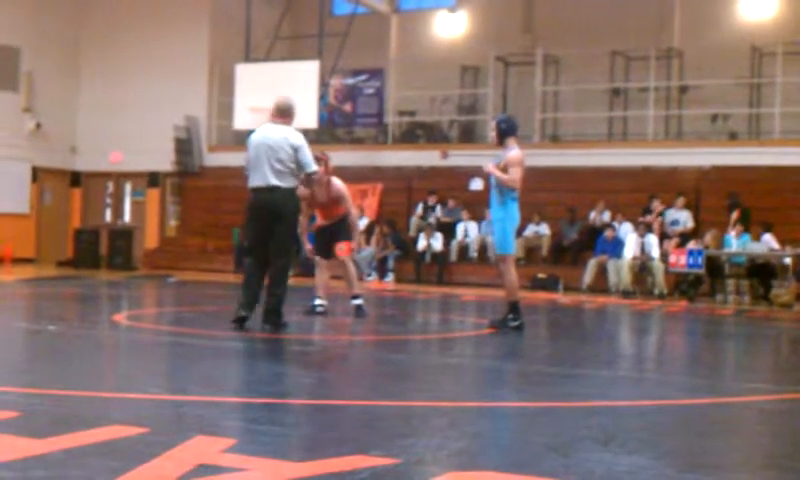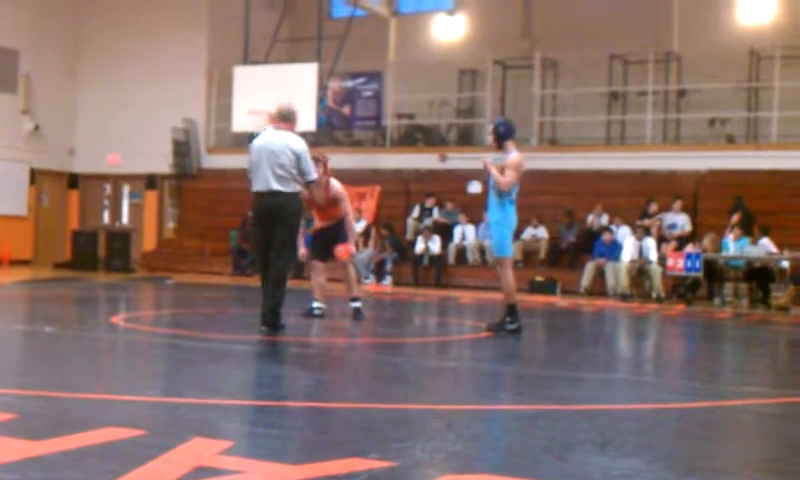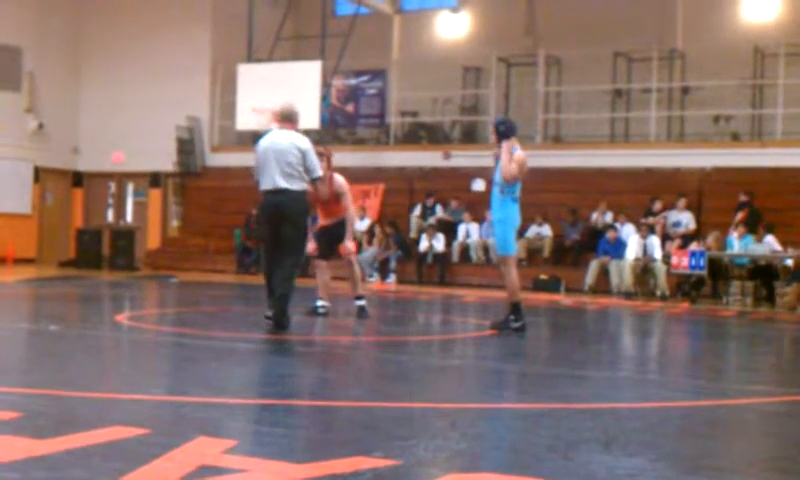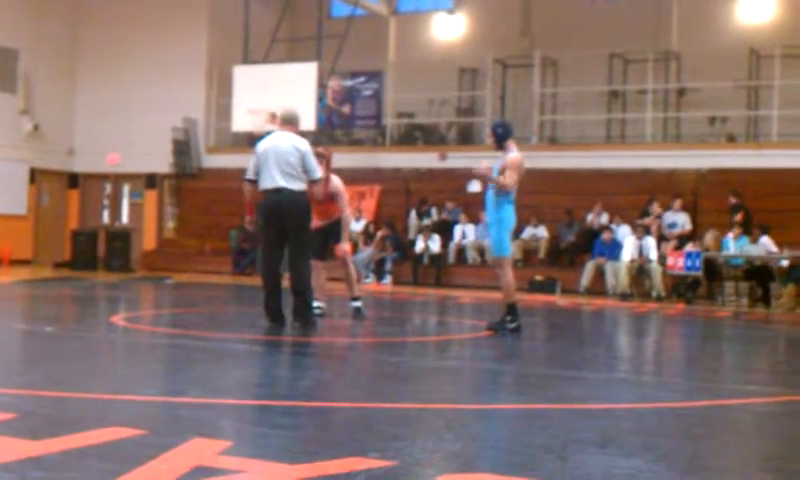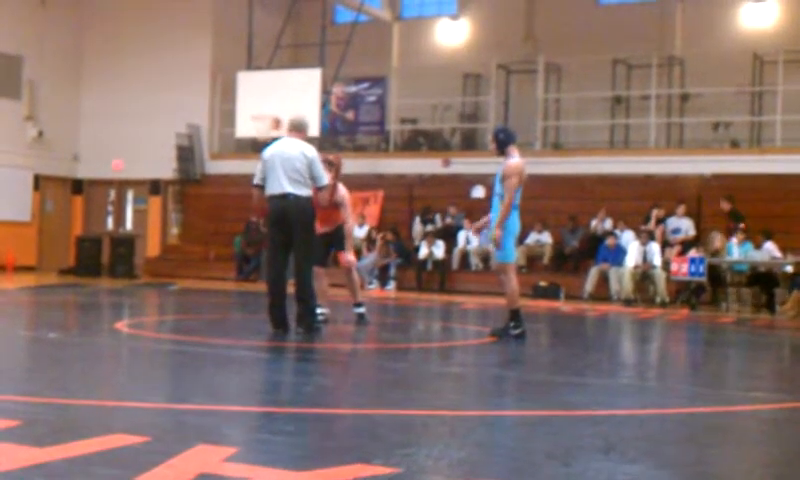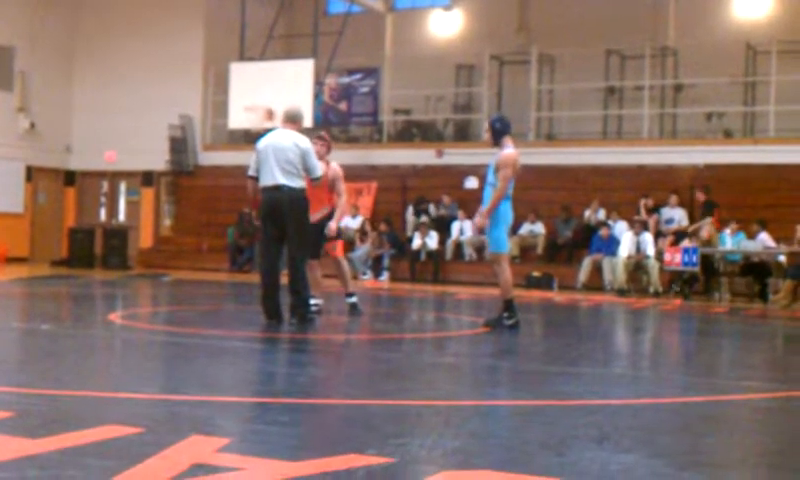
dt=0.4s
person 1, frame 1
left shoulder: (254, 136)
right shoulder: (294, 137)
left elbow: (249, 170)
right elbow: (312, 173)
right wrist: (298, 179)
left hip: (257, 197)
right hip: (284, 198)
left knee: (254, 255)
right knee: (281, 258)
left ankle: (245, 306)
right ankle: (272, 316)
person 1, frame 2
left shoulder: (257, 141)
right shoulder: (296, 143)
left elbow: (251, 173)
right elbow: (310, 179)
right wrist: (300, 186)
left hip: (262, 200)
right hip: (287, 202)
left knee: (264, 259)
right knee: (281, 260)
left ankle: (267, 315)
right ankle: (270, 318)
person 1, frame 3
left shoulder: (262, 142)
right shoulder: (301, 141)
left elbow: (257, 177)
right elbow: (315, 177)
left hip: (269, 200)
right hip: (294, 200)
left knee: (272, 257)
right knee: (291, 257)
left ankle: (277, 309)
right ankle: (277, 308)
person 1, frame 4
left shoulder: (262, 144)
right shoulder: (301, 143)
left elbow: (250, 181)
right elbow: (315, 181)
left wrist: (249, 211)
left hip: (269, 200)
right hip: (295, 200)
left knee: (270, 259)
right knee: (299, 258)
left ankle: (274, 316)
right ankle: (303, 315)
person 1, frame 5
left shoulder: (269, 150)
right shoulder: (308, 150)
left elbow: (257, 187)
right elbow: (323, 187)
left wrist: (258, 215)
left hip: (275, 206)
right hip: (300, 205)
left knee: (276, 264)
right knee: (303, 263)
left ankle: (279, 321)
right ankle: (306, 320)
person 1, frame 6
left shoulder: (263, 142)
right shoulder: (302, 141)
left elbow: (252, 178)
right elbow: (316, 178)
left wrist: (255, 205)
left hip: (268, 197)
right hip: (293, 197)
left knee: (269, 255)
right knee: (296, 254)
left ankle: (272, 312)
right ankle: (299, 310)
person 2, frame 1
left shoulder: (514, 154)
right shoulder: (506, 154)
left elbow: (514, 183)
left wrist: (493, 171)
right wrist: (494, 170)
left hip: (506, 213)
right hip: (500, 212)
left knee: (507, 262)
right knee: (503, 263)
left ankle: (515, 314)
right ankle: (512, 313)
person 2, frame 2
left shoulder: (513, 158)
right shoulder: (506, 157)
left elbow: (505, 186)
left wrist: (491, 168)
right wrist: (492, 169)
left hip: (503, 215)
right hip: (497, 215)
left knee: (504, 265)
right knee: (501, 266)
left ankle: (513, 318)
right ankle: (510, 316)
person 2, frame 3
left shoulder: (517, 155)
right shoulder: (509, 153)
left elbow: (507, 176)
right elbow: (501, 178)
left wrist: (505, 152)
right wrist: (500, 156)
left hip: (506, 214)
right hip: (500, 213)
left knee: (508, 264)
right knee: (505, 264)
left ankle: (516, 316)
right ankle: (513, 314)
person 2, frame 4
left shoulder: (514, 158)
right shoulder: (506, 157)
left elbow: (508, 186)
left wrist: (490, 176)
right wrist: (488, 175)
left hip: (502, 216)
right hip: (496, 215)
left knee: (503, 265)
right knee: (501, 265)
left ankle: (512, 317)
right ankle: (509, 315)
person 2, frame 5
left shoulder: (514, 164)
right shoulder: (509, 163)
left elbow: (510, 199)
left wrist: (498, 227)
right wrist: (487, 220)
left hip: (505, 224)
right hip: (501, 223)
left knee: (507, 271)
right knee: (505, 271)
left ankle: (516, 323)
right ankle: (513, 321)
person 2, frame 6
left shoulder: (508, 155)
right shoulder: (503, 154)
left elbow: (501, 189)
left wrist: (485, 215)
right wrist: (480, 213)
left hip: (497, 214)
right hip: (494, 213)
left knee: (501, 261)
right knee: (498, 262)
left ankle: (510, 314)
right ankle: (506, 312)
person 3, frame 1
left shoulder: (337, 186)
right shoulder: (304, 190)
left elbow: (352, 212)
right elbow: (303, 216)
left wrist: (355, 239)
right wrist: (305, 242)
left hip: (342, 222)
right hip: (323, 224)
left knee: (345, 258)
right knee: (320, 262)
left ankle: (357, 301)
right ankle: (320, 302)
person 3, frame 2
left shoulder: (335, 187)
left elbow: (349, 214)
left wrist: (351, 242)
right wrist: (301, 245)
left hip: (339, 225)
right hip: (321, 227)
left knee: (346, 260)
right knee: (316, 264)
left ankle: (356, 304)
right ankle: (318, 305)
person 3, frame 3
left shoulder: (338, 182)
left elbow: (350, 210)
left wrist: (349, 238)
right wrist: (310, 240)
left hip: (342, 222)
right hip: (324, 225)
left knee: (350, 258)
right knee: (320, 263)
left ankle: (360, 302)
right ankle: (322, 303)
person 3, frame 4
left shoulder: (335, 183)
left elbow: (345, 211)
left wrist: (344, 241)
left hip: (336, 222)
right hip: (318, 225)
left knee: (345, 259)
right knee: (316, 263)
left ankle: (356, 303)
right ankle: (319, 303)
person 3, frame 5
left shoulder: (341, 192)
left elbow: (348, 222)
left wrist: (349, 251)
left hip: (339, 230)
right hip: (320, 231)
left knee: (348, 266)
right knee: (318, 270)
left ankle: (359, 309)
right ankle: (322, 310)
person 3, frame 6
left shoulder: (334, 169)
left elbow: (342, 197)
left wrist: (335, 221)
left hip: (328, 218)
right hip: (309, 220)
left knee: (337, 257)
right knee: (311, 261)
left ankle: (351, 298)
right ankle: (316, 300)
